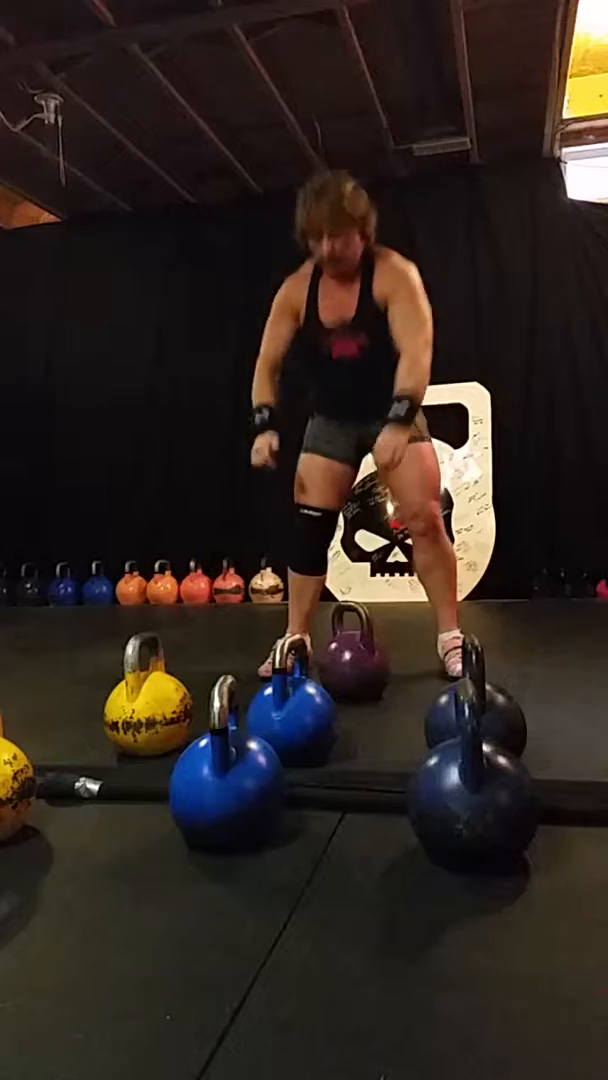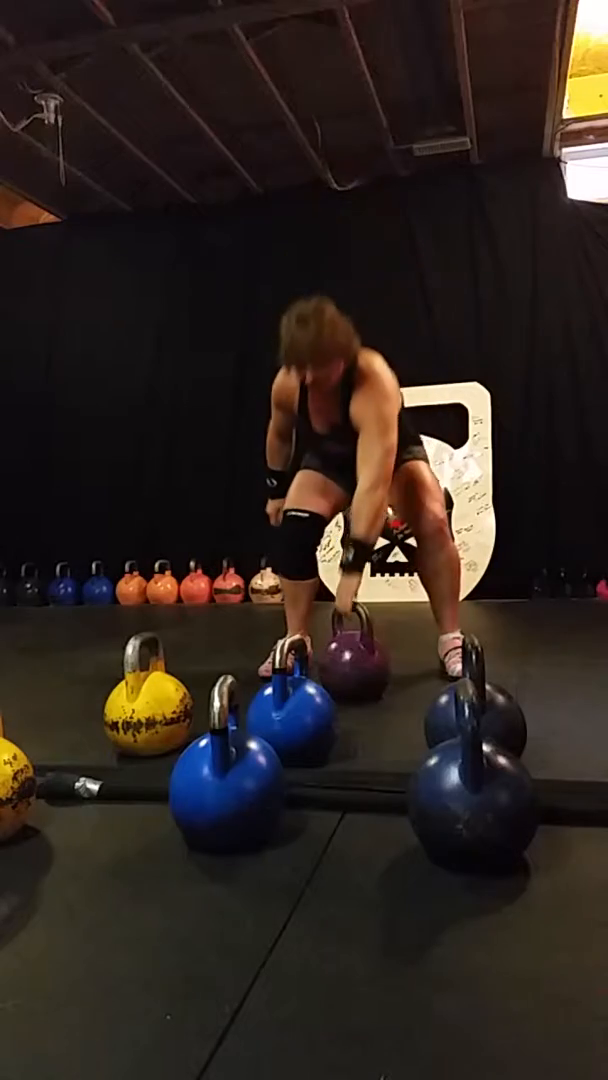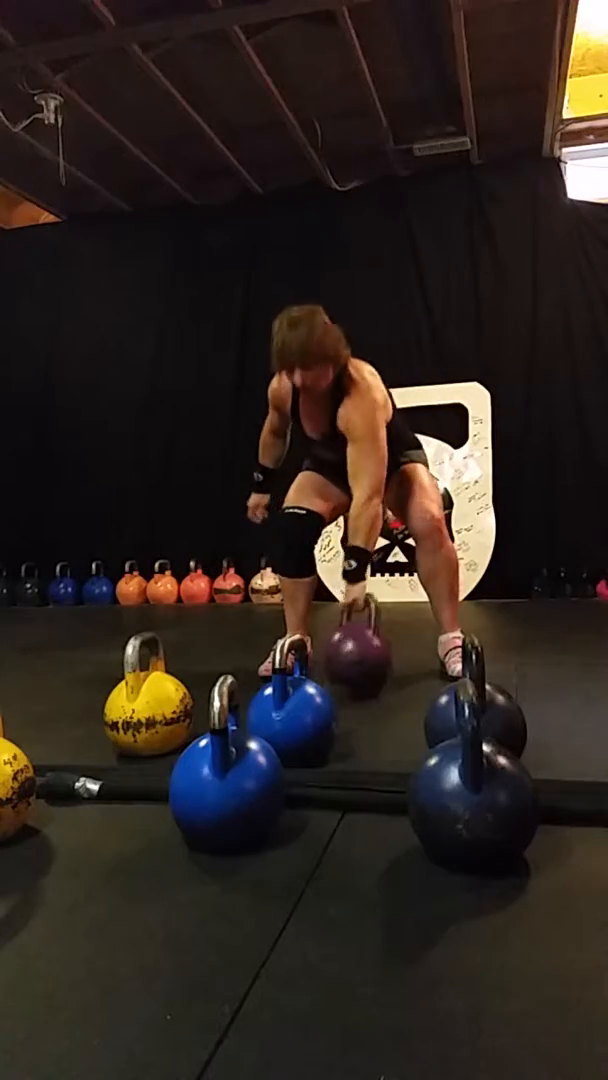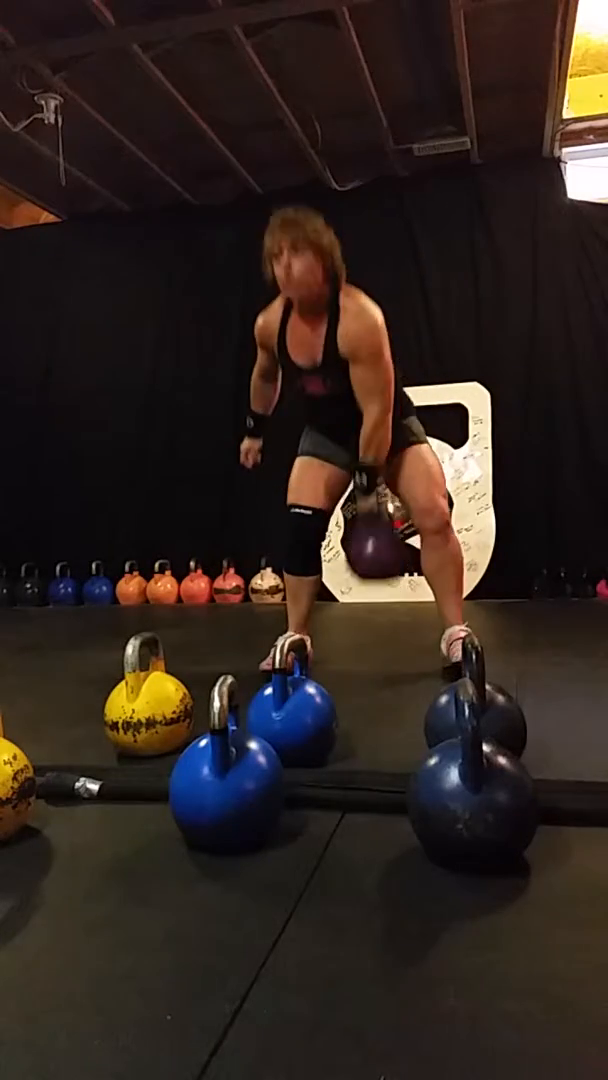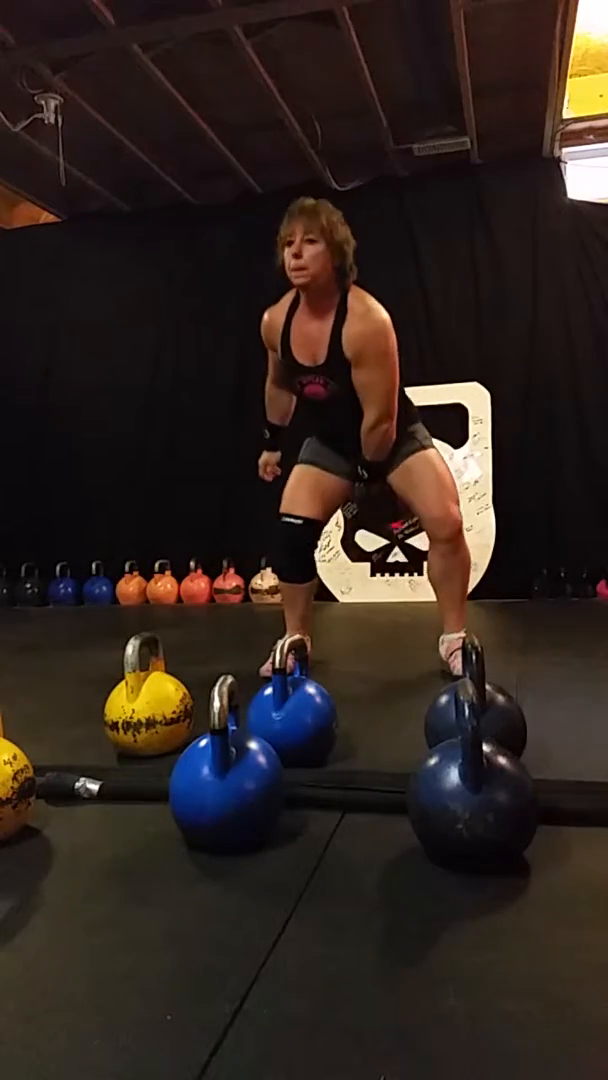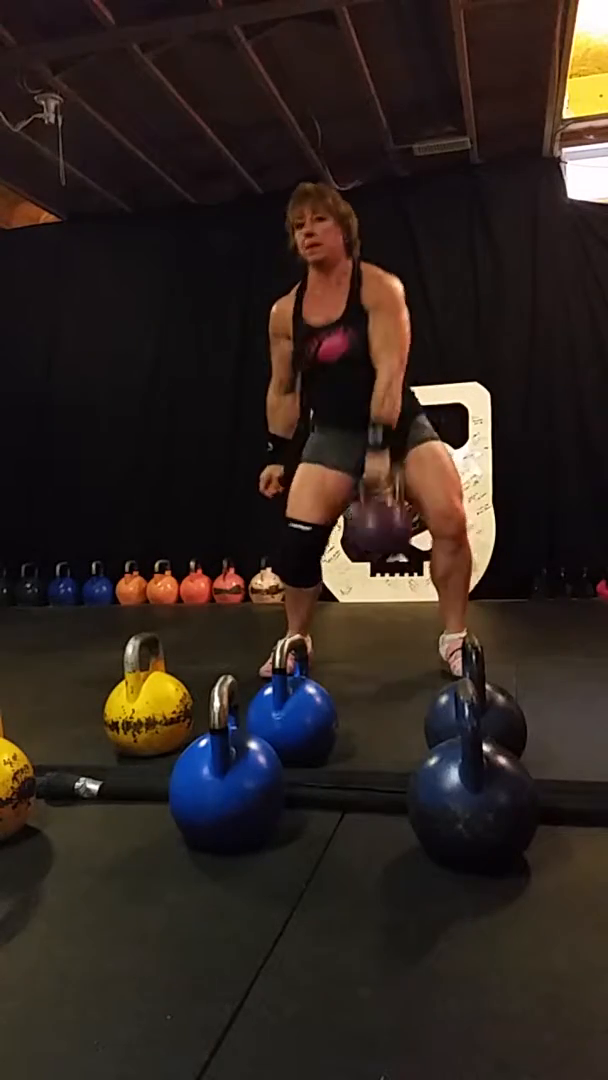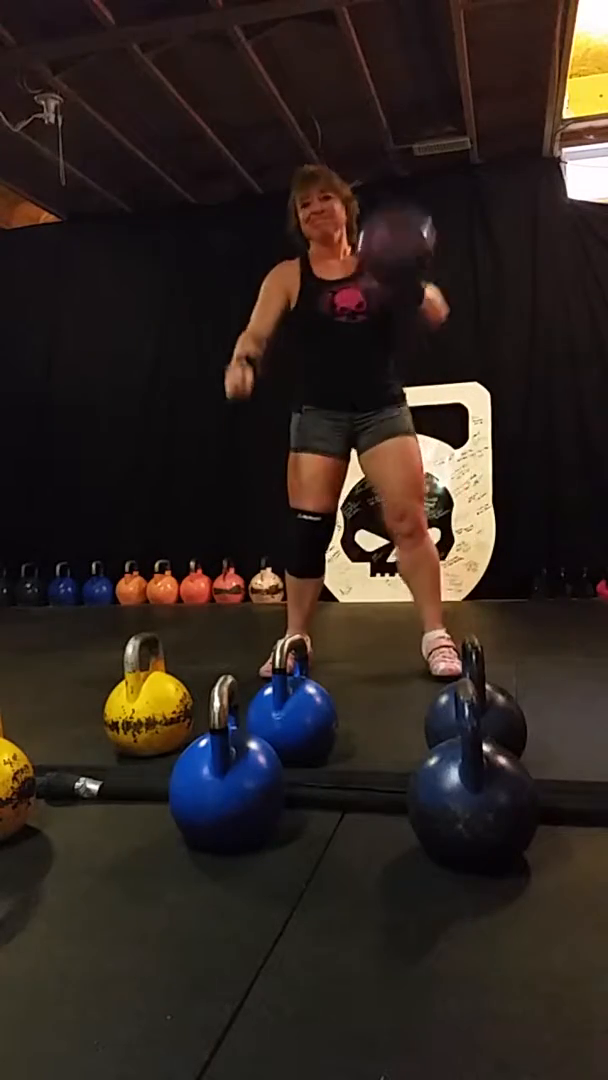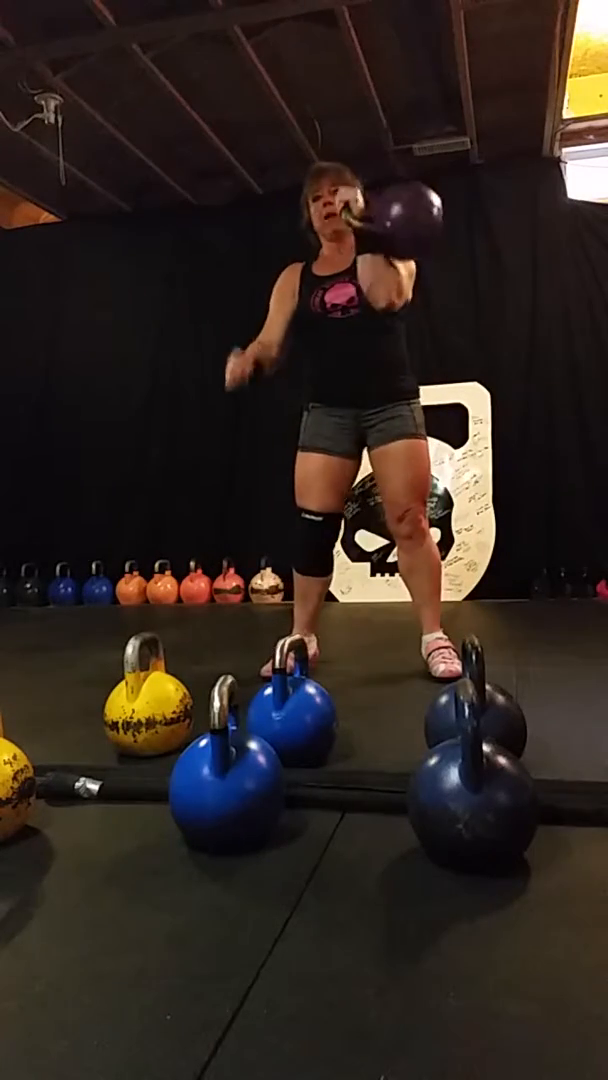
dt=0.3s
person 1, frame 1
left shoulder: (394, 274)
right shoulder: (294, 290)
left elbow: (416, 352)
right elbow: (267, 364)
left wrist: (400, 422)
right wrist: (264, 423)
left hip: (395, 414)
right hip: (332, 419)
left knee: (423, 516)
right knee: (310, 523)
left ankle: (450, 638)
right ankle: (296, 641)
person 1, frame 2
left shoulder: (374, 385)
right shoulder: (286, 385)
left elbow: (374, 484)
right elbow: (279, 434)
left wrist: (353, 567)
right wrist: (276, 488)
left hip: (393, 457)
right hip: (329, 462)
left knee: (431, 519)
right knee: (295, 527)
left ankle: (451, 641)
person 1, frame 3
left shoulder: (361, 397)
right shoulder: (281, 388)
left elbow: (367, 495)
right elbow: (274, 432)
left wrist: (355, 576)
right wrist: (262, 486)
left hip: (392, 458)
right hip: (328, 464)
left knee: (429, 523)
right knee: (292, 528)
left ankle: (451, 641)
person 1, frame 4
left shoulder: (359, 320)
right shoulder: (270, 324)
left elbow: (378, 414)
right elbow: (266, 376)
left wrist: (367, 486)
right wrist: (254, 431)
left hip: (389, 425)
right hip: (325, 434)
left knee: (433, 515)
right knee: (300, 523)
left ankle: (455, 635)
right ankle: (296, 641)
person 1, frame 5
left shoulder: (366, 322)
right shoulder: (275, 322)
left elbow: (381, 417)
left wrist: (371, 472)
right wrist: (271, 442)
left hip: (395, 436)
right hip: (327, 442)
left knee: (446, 522)
right knee: (291, 533)
left ankle: (453, 639)
person 1, frame 6
left shoulder: (380, 288)
right shoulder: (284, 311)
left elbow: (391, 373)
right elbow: (283, 390)
left wrist: (380, 450)
right wrist: (275, 455)
left hip: (400, 426)
right hip: (332, 434)
left knee: (450, 520)
right knee: (297, 538)
left ankle: (454, 639)
right ankle: (296, 642)
person 1, frame 7
right shoulder: (288, 277)
left elbow: (435, 312)
right elbow: (255, 334)
left wrist: (416, 290)
right wrist: (241, 363)
left hip: (383, 408)
right hip: (318, 414)
left knee: (408, 521)
right knee: (308, 528)
left ankle: (436, 638)
right ankle: (295, 640)
person 1, frame 8
left shoulder: (383, 253)
right shoulder: (295, 277)
left elbow: (390, 297)
right elbow: (272, 341)
right wrist: (247, 357)
left hip: (393, 405)
right hip: (327, 411)
left knee: (409, 523)
right knee: (314, 527)
left ankle: (434, 638)
right ankle: (302, 640)
